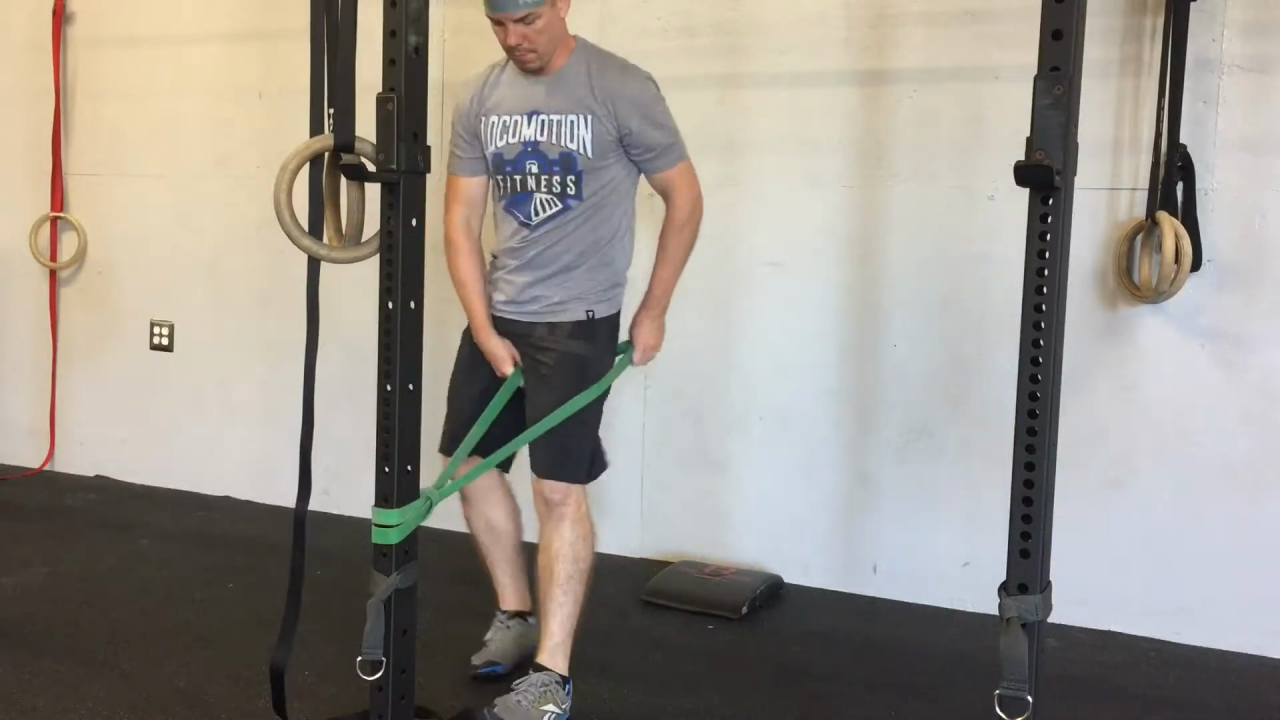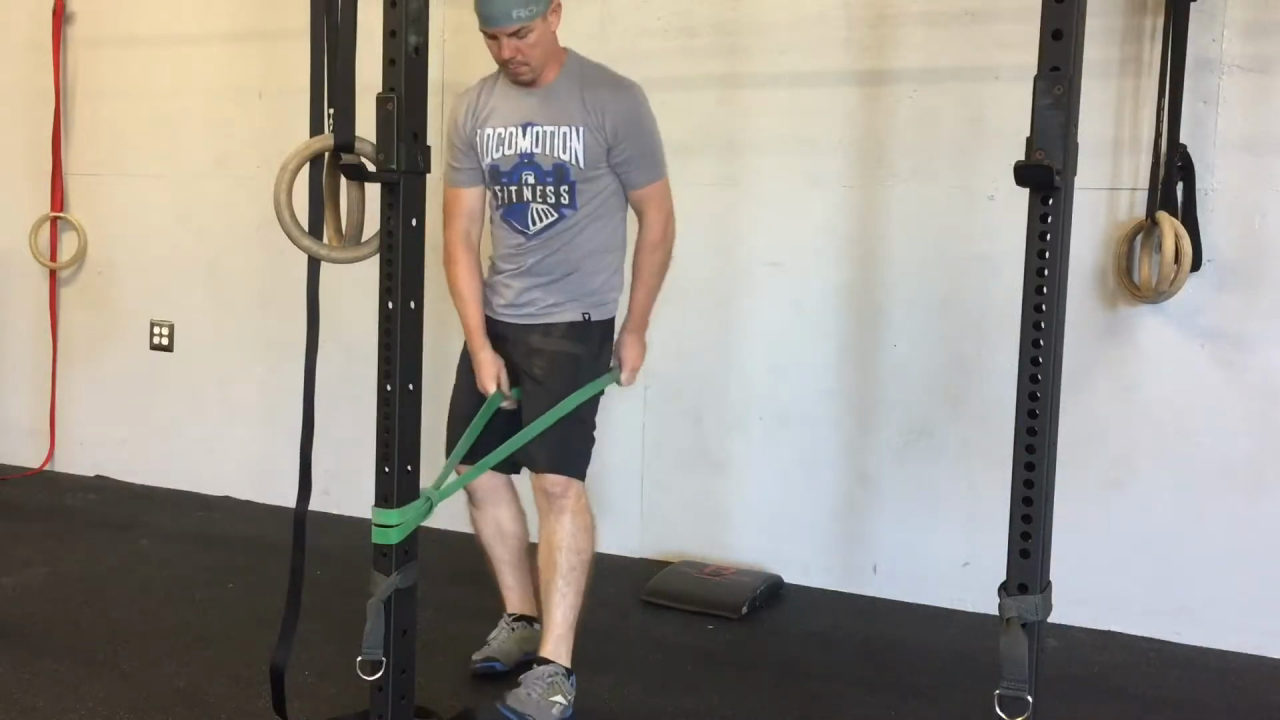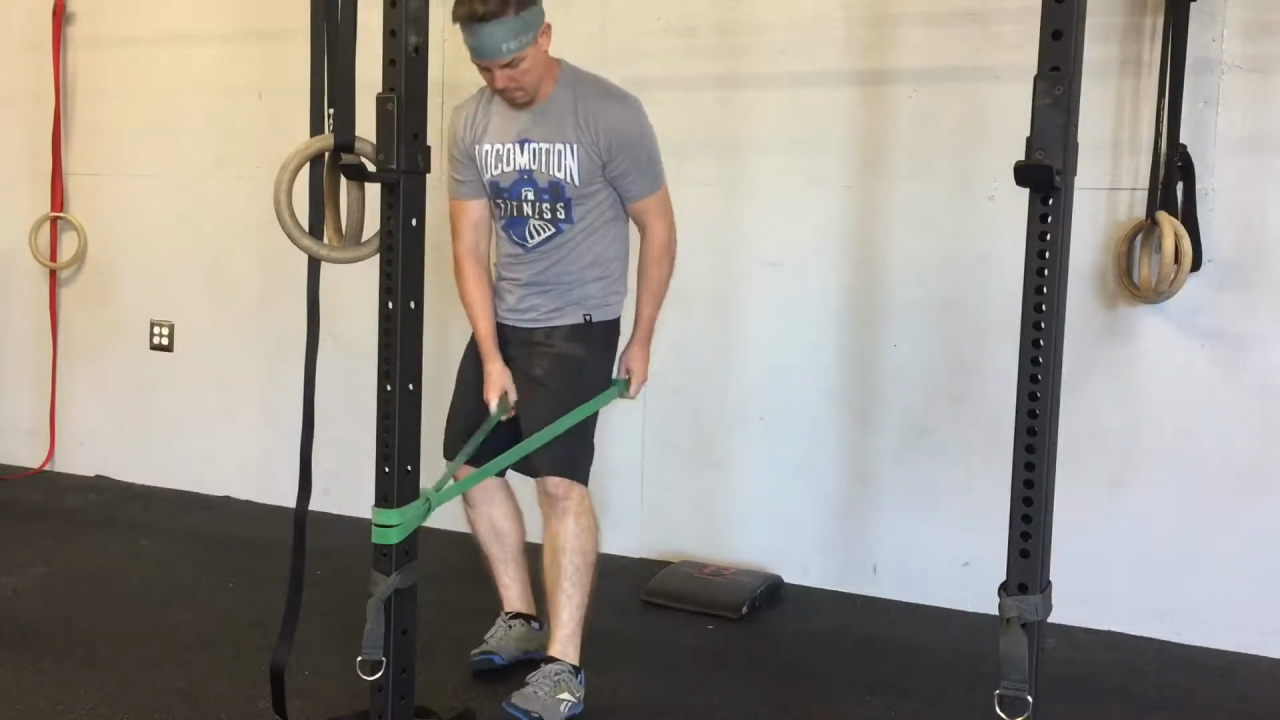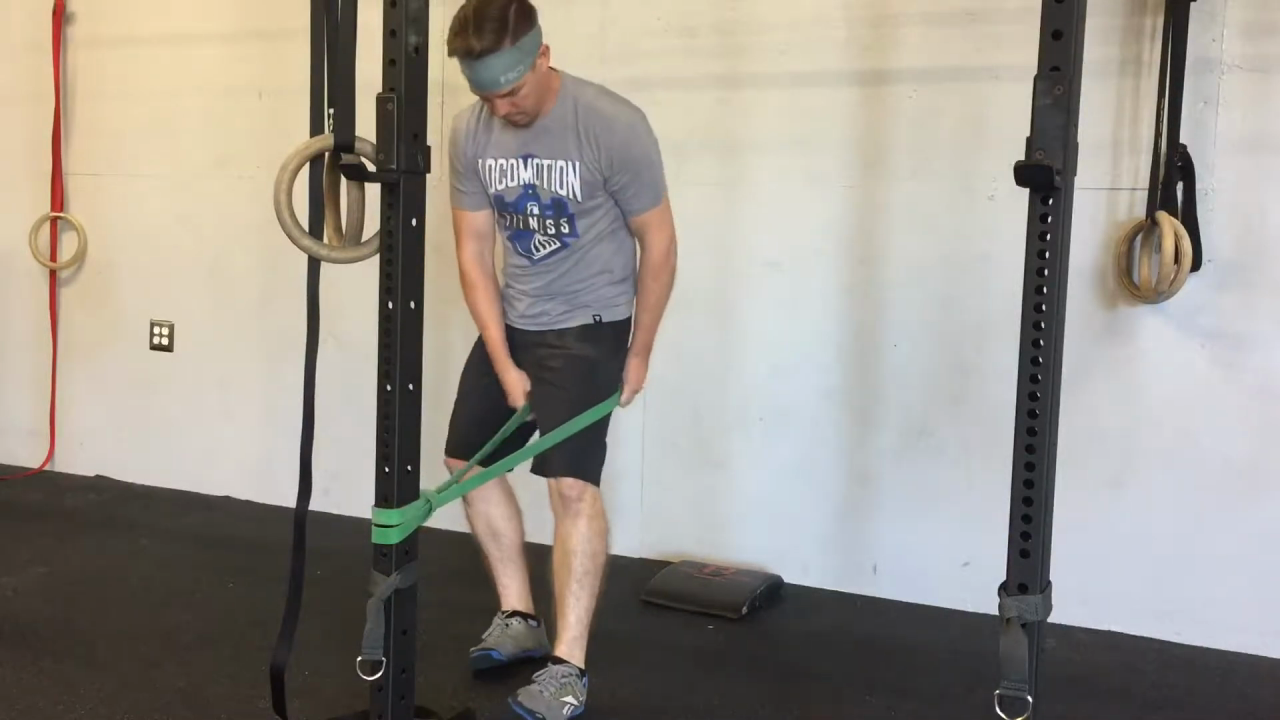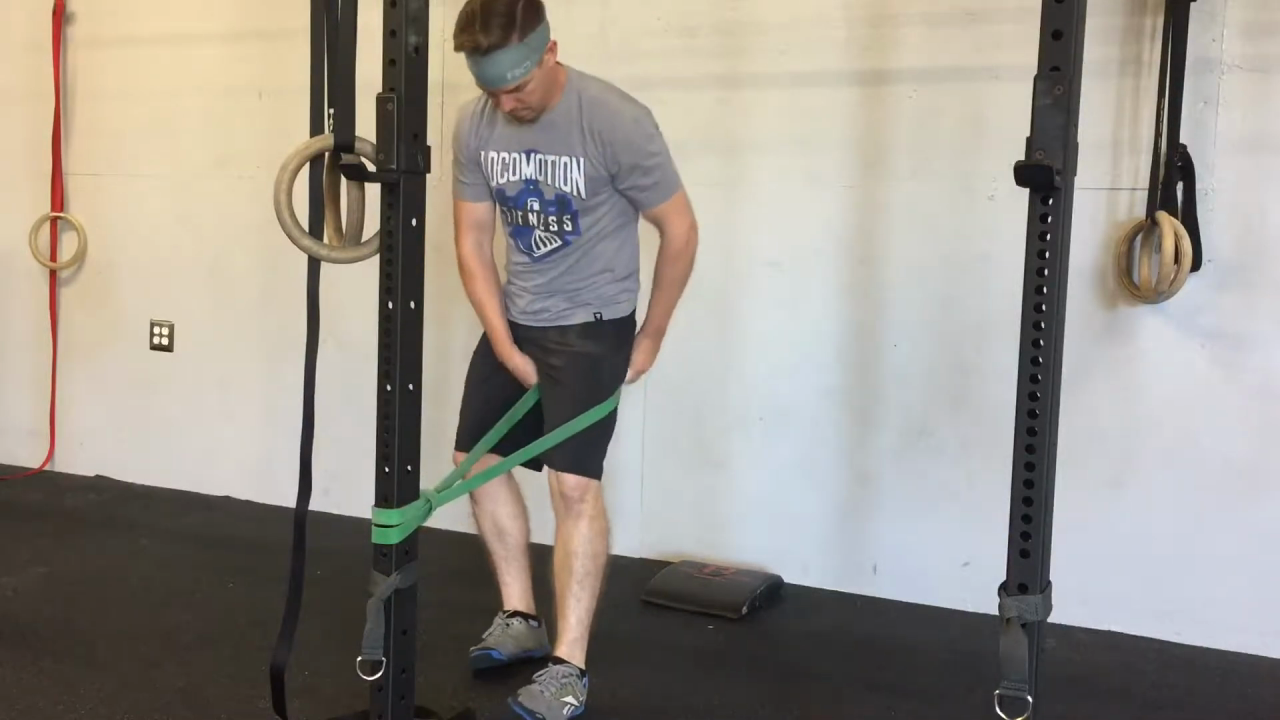
dt=0.2s
person 1, frame 1
left shoulder: (622, 90)
right shoulder: (480, 98)
left elbow: (683, 200)
right elbow: (460, 221)
left wrist: (653, 309)
right wrist: (484, 329)
left hip: (578, 321)
right hip: (497, 315)
left knee: (559, 487)
right knee: (475, 468)
right ankle: (517, 617)
person 1, frame 2
left shoulder: (613, 102)
right shoulder: (473, 109)
left elbow: (655, 220)
right elbow: (461, 235)
left wrist: (635, 327)
right wrist: (479, 344)
left hip: (574, 323)
right hip: (497, 320)
left knee: (557, 481)
right knee: (480, 473)
right ankle: (522, 620)
person 1, frame 3
left shoulder: (611, 114)
right shoulder: (470, 122)
left elbow: (657, 232)
right elbow: (470, 246)
left wrist: (640, 341)
right wrist: (491, 357)
left hip: (577, 325)
right hip: (503, 321)
left knee: (560, 483)
right knee: (470, 466)
right ankle: (521, 619)
person 1, frame 4
left shoulder: (612, 125)
right shoulder: (470, 133)
left elbow: (657, 246)
right elbow: (473, 254)
left wrist: (640, 353)
right wrist: (503, 364)
left hip: (589, 327)
right hip: (510, 324)
left knee: (572, 485)
right knee: (468, 462)
right ankle: (519, 617)
person 1, frame 5
left shoulder: (615, 121)
right shoulder: (474, 125)
left elbow: (680, 231)
right elbow: (472, 244)
left wrist: (651, 336)
right wrist: (505, 348)
left hip: (592, 326)
right hip: (516, 321)
left knee: (573, 485)
right knee: (478, 460)
right ankle: (521, 617)
